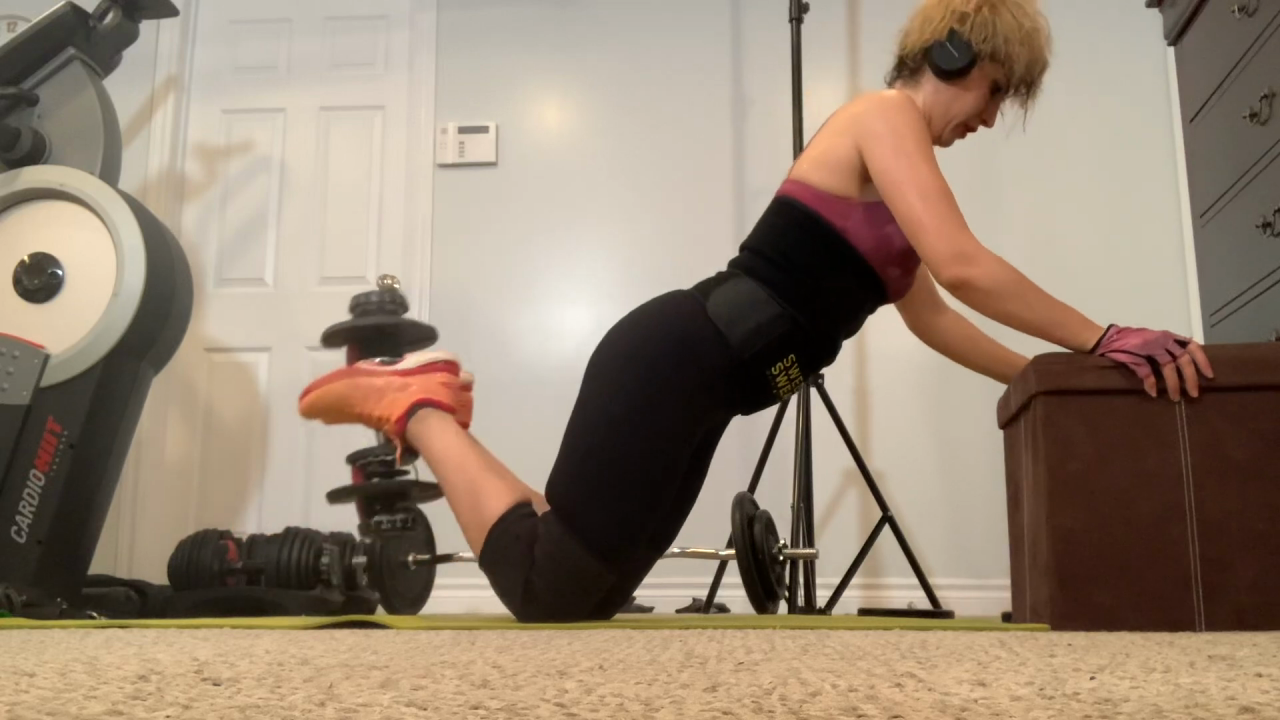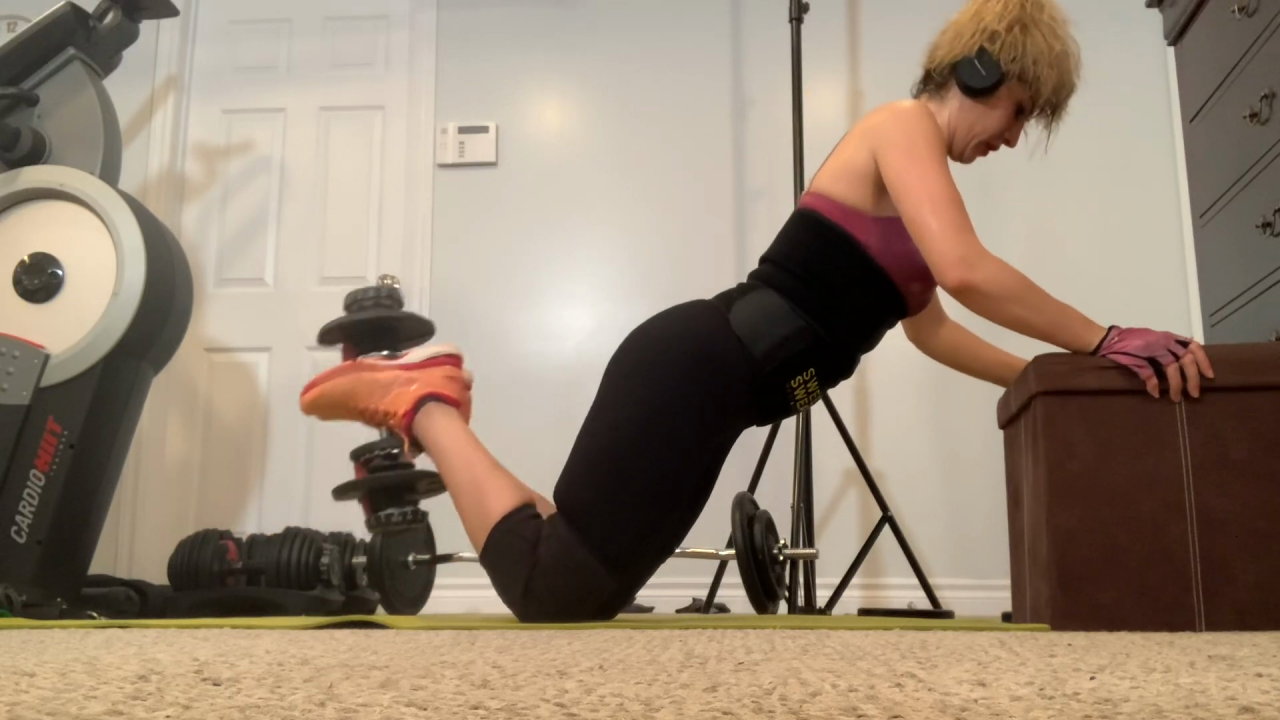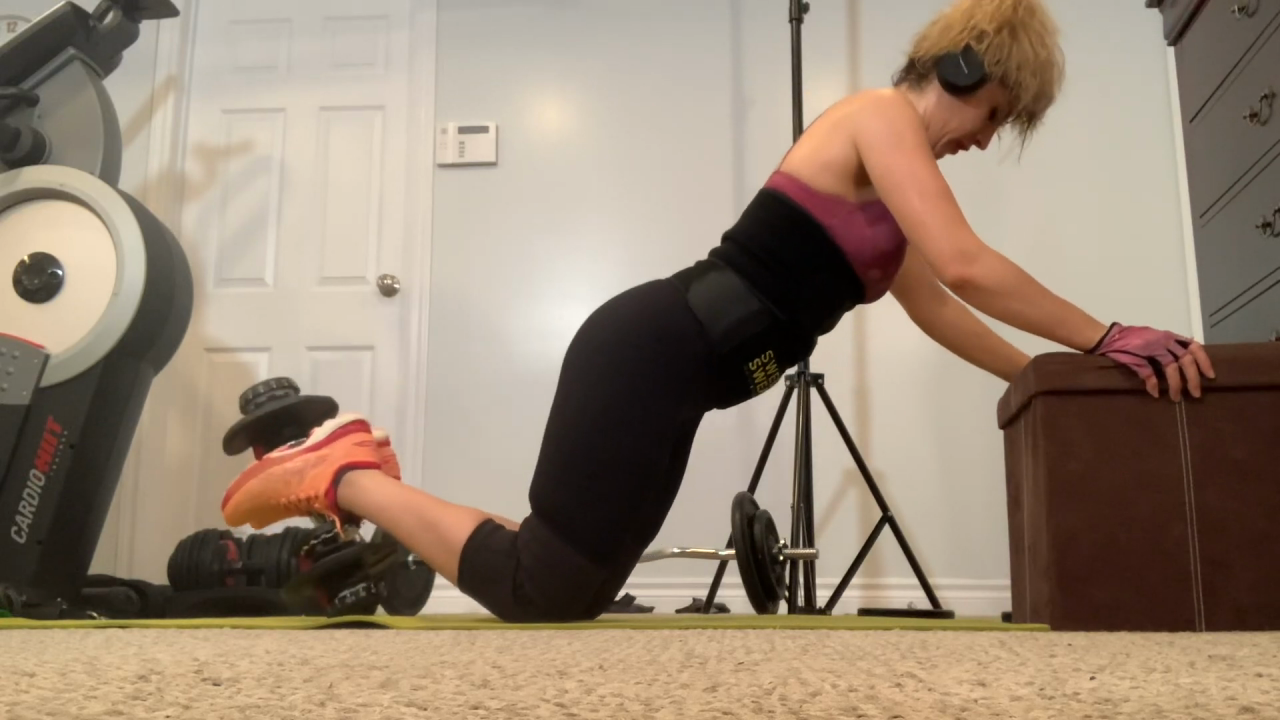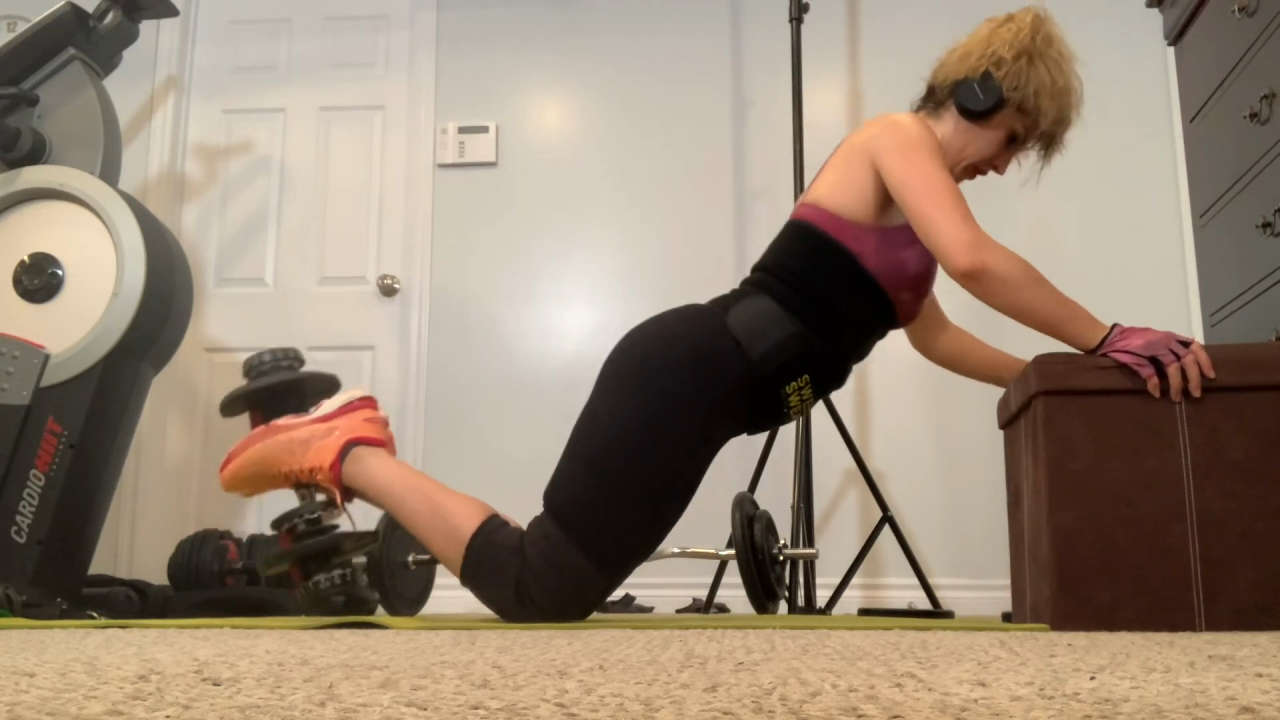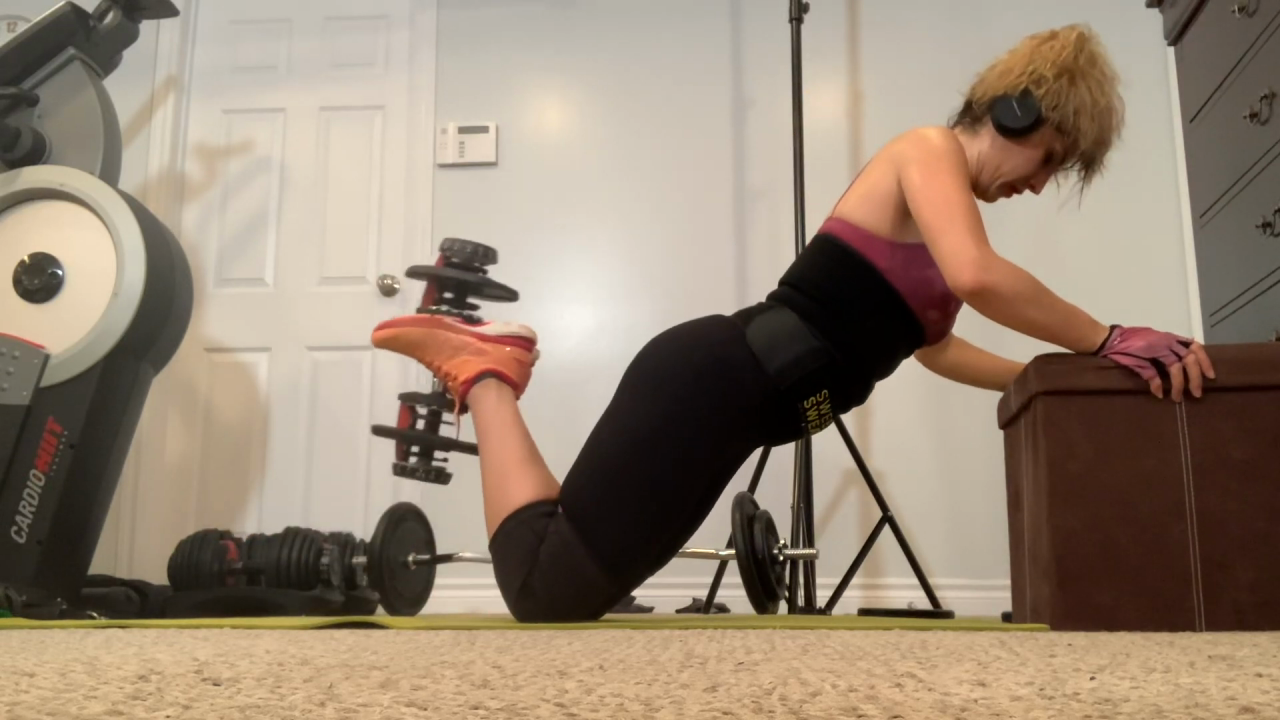
dt=1s
person 1, frame 1
left shoulder: (892, 166)
right shoulder: (883, 115)
left elbow: (930, 315)
right elbow: (963, 265)
right wrist: (1100, 339)
left hip: (693, 383)
right hip: (671, 364)
left knee: (585, 595)
right knee: (549, 592)
left ankle: (434, 417)
right ankle: (416, 406)
person 1, frame 2
left shoulder: (910, 175)
right shoulder: (902, 126)
left elbow: (931, 327)
right elbow: (967, 271)
right wrist: (1104, 342)
left hip: (710, 388)
right hip: (693, 375)
left knee: (584, 594)
right knee: (553, 592)
left ankle: (435, 409)
right ankle: (424, 401)
person 1, frame 3
left shoulder: (886, 172)
right shoulder: (879, 115)
left elbow: (936, 307)
right elbow: (966, 266)
right wrist: (1108, 338)
left hip: (670, 373)
right hip: (650, 356)
left knee: (569, 590)
right knee: (540, 592)
left ankle: (365, 484)
right ankle: (342, 476)
person 1, frame 4
left shoulder: (905, 203)
right shoulder: (896, 139)
left elbow: (933, 333)
right elbow: (975, 261)
right wrist: (1109, 340)
left hip: (696, 387)
right hip: (685, 377)
left knee: (554, 584)
right knee: (539, 590)
left ankle: (360, 460)
right ankle: (345, 452)
person 1, frame 5
left shoulder: (941, 201)
right shoulder: (927, 150)
left elbow: (934, 343)
right elbow: (979, 277)
right wrist: (1107, 341)
left hip: (727, 398)
right hip: (711, 384)
left knee: (570, 584)
right knee: (549, 593)
left ankle: (489, 372)
right ankle: (482, 370)
